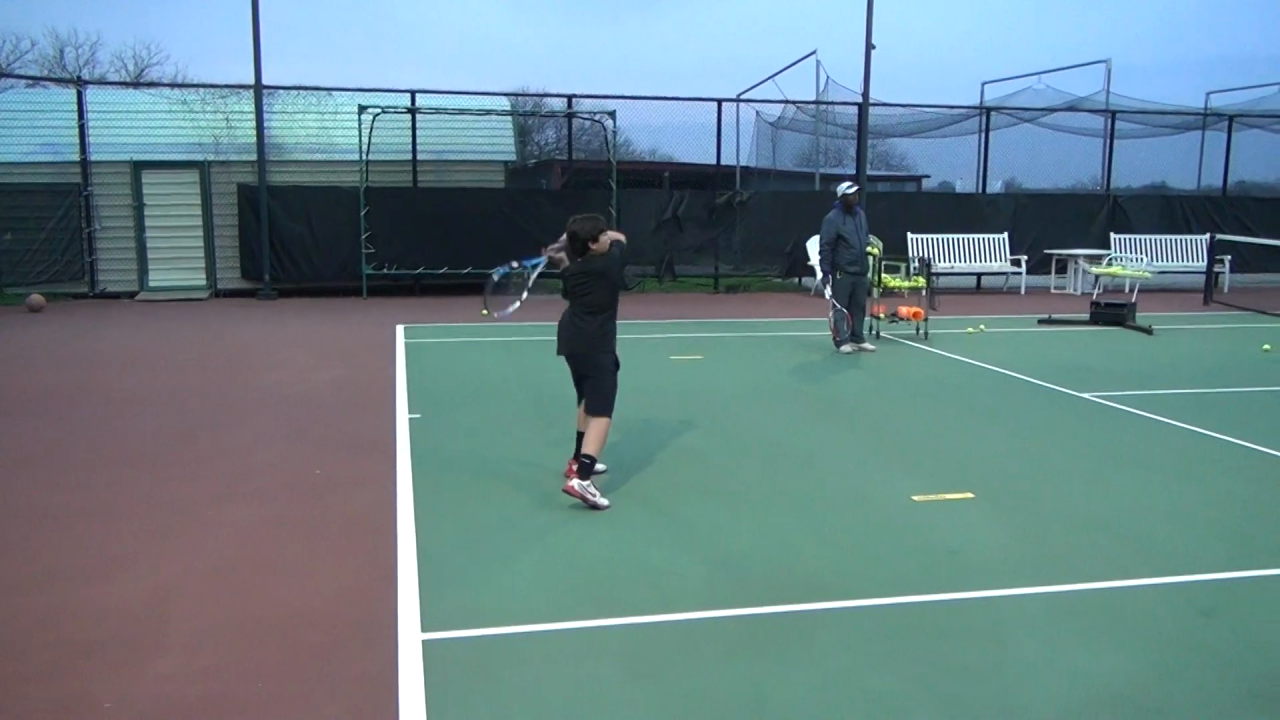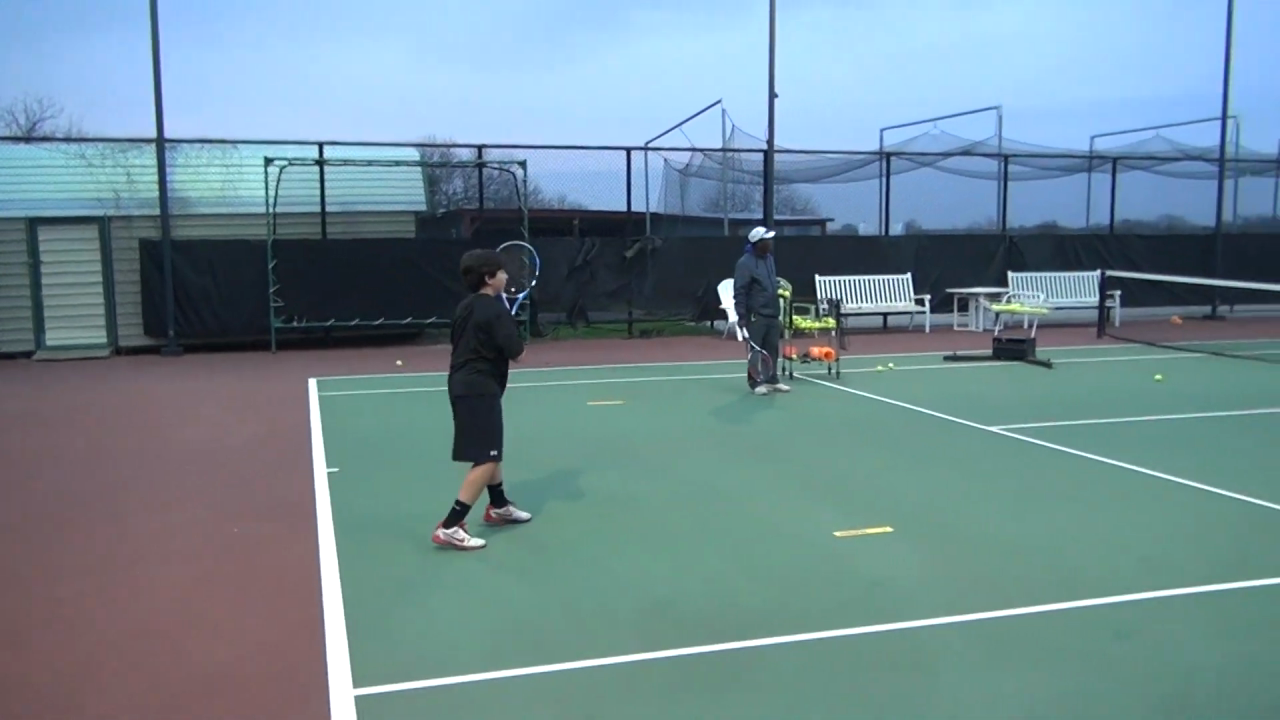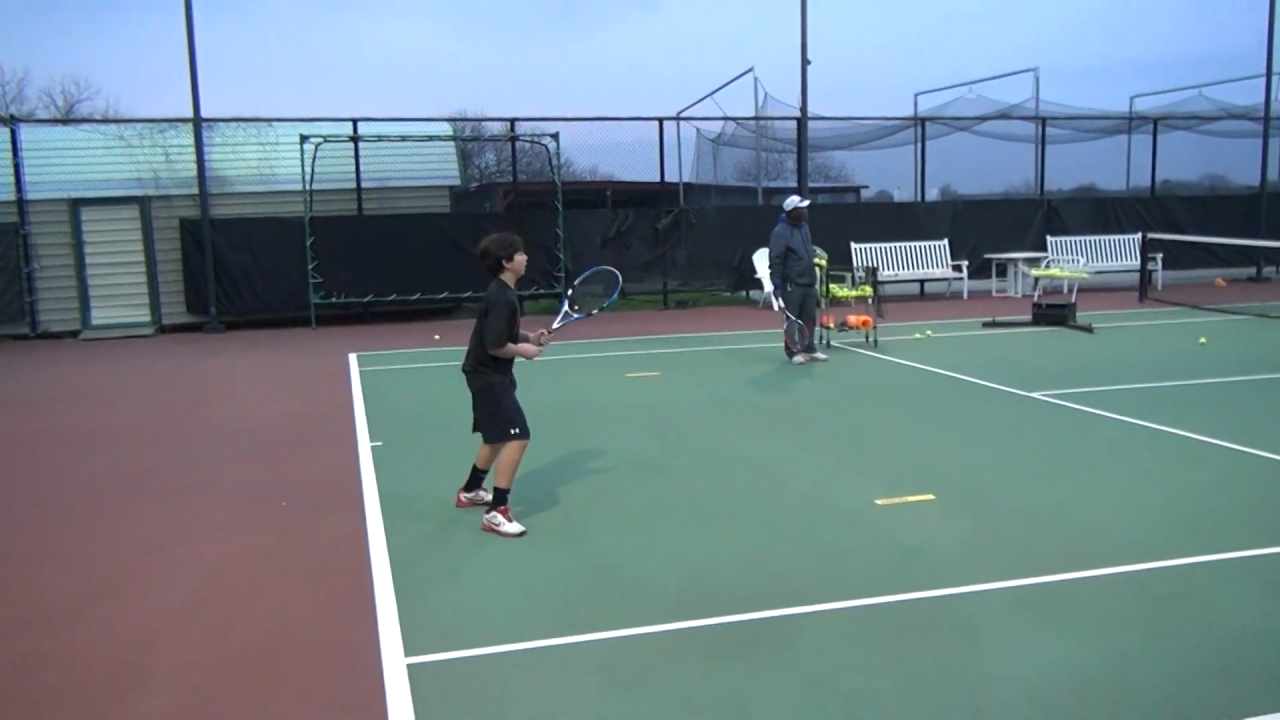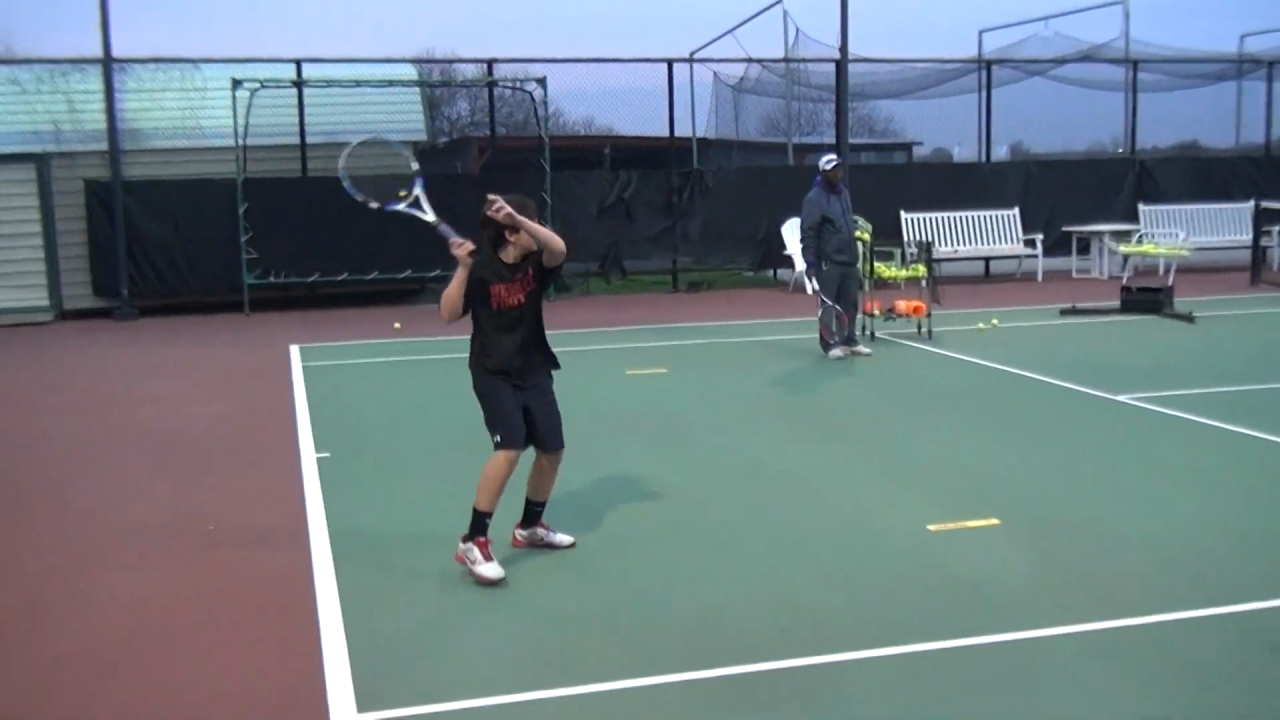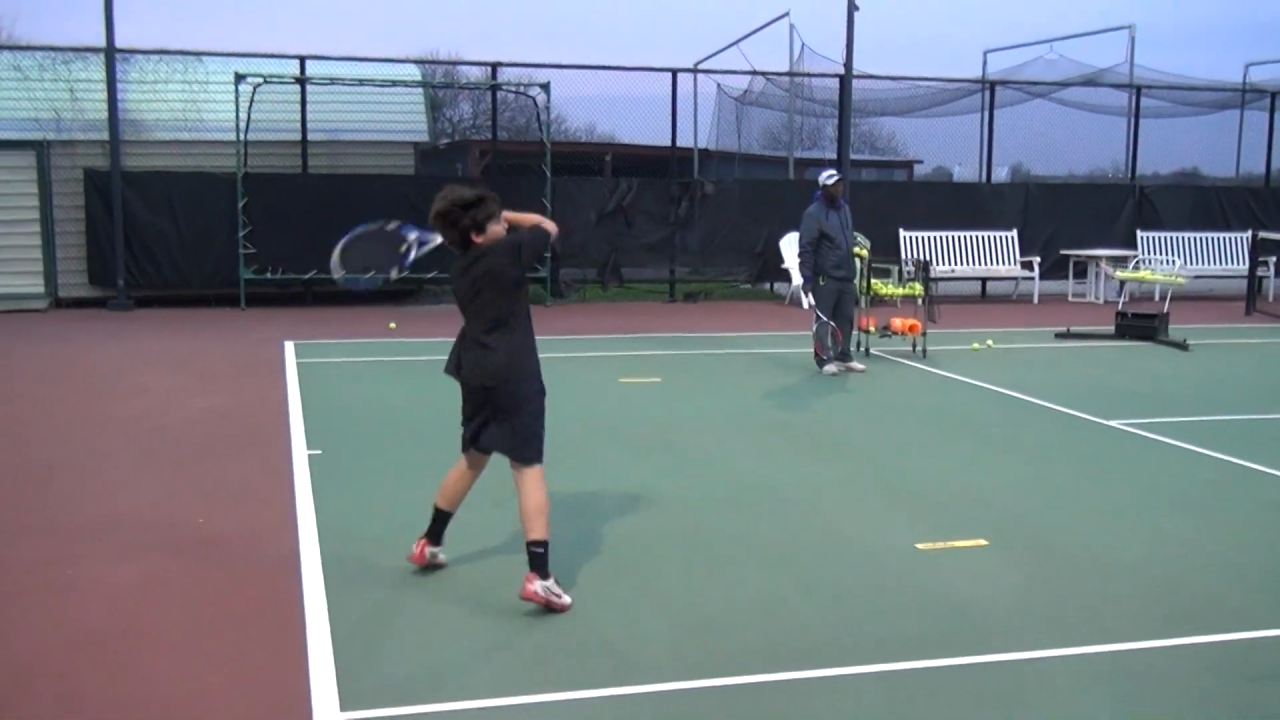
dt=0.7s
person 1, frame 1
left shoulder: (569, 270)
right shoulder: (612, 261)
right elbow: (621, 239)
left wrist: (565, 253)
right wrist: (568, 243)
left hip: (570, 339)
right hip: (596, 345)
left knee: (590, 400)
right knee: (601, 412)
left ankle: (578, 461)
right ankle: (581, 478)
person 1, frame 2
left shoulder: (464, 308)
right shoulder: (498, 311)
right elbow: (517, 354)
right wrist: (514, 340)
left hip: (461, 384)
right hip: (480, 389)
left knee: (487, 452)
right knee: (487, 459)
left ankle: (498, 506)
right ankle: (450, 526)
person 1, frame 3
left shoulder: (507, 293)
right shoulder: (501, 298)
right elbow: (496, 346)
left wrist: (531, 337)
right wrist: (523, 350)
left hip: (494, 375)
right hip: (488, 376)
left knee: (499, 435)
right knee: (518, 437)
left ankle: (470, 491)
right ankle: (495, 511)
person 1, frame 4
left shoulder: (537, 262)
right shoulder: (480, 267)
left elbow: (559, 249)
right elbow: (449, 313)
left wrist: (516, 217)
right wrist: (463, 267)
left hip: (534, 372)
right hip: (494, 375)
left knee: (552, 450)
right knee: (509, 449)
left ankle: (530, 526)
right ankle: (474, 540)
person 1, frame 5
left shoulder: (461, 264)
right shoulder: (511, 248)
right elbow: (549, 229)
right wrist: (508, 217)
left hip: (475, 371)
right hip: (515, 373)
left knee: (474, 456)
right knee: (529, 467)
person 2, frame 1
left shoulder: (861, 214)
right shoulder: (833, 219)
right elbow: (825, 248)
left wrist: (870, 248)
right wrist: (826, 272)
left hip: (861, 271)
right hip: (842, 273)
left knee: (859, 307)
right knee: (841, 308)
left ankle: (857, 339)
right ankle: (841, 341)
person 2, frame 2
left shoulder: (769, 258)
right shoulder: (745, 263)
right elbow: (740, 291)
left wrist: (780, 290)
right wrist: (742, 315)
left hip: (773, 314)
right hip: (756, 315)
left knee: (772, 349)
left ankle: (771, 380)
right ankle: (756, 382)
person 2, frame 3
left shoulder: (804, 227)
right shoulder: (780, 232)
right elbow: (775, 261)
right wrist: (777, 285)
left hip: (809, 283)
right hip: (792, 285)
left knee: (809, 319)
left ankle: (809, 349)
right ankle: (793, 352)
person 2, frame 4
left shoulder: (844, 193)
right shoulder: (814, 198)
right elbow: (808, 233)
left wrist: (858, 230)
right wrist: (810, 263)
left hip: (849, 261)
right hip: (828, 263)
left knee: (850, 303)
left ankle: (849, 341)
right ankle: (829, 344)
person 2, frame 5
left shoulder: (845, 209)
right shoulder: (814, 213)
right elbow: (806, 248)
right wrist: (807, 278)
left hip: (847, 276)
right hip: (825, 278)
left knee: (846, 319)
left ankle: (843, 357)
right ankle: (824, 360)
